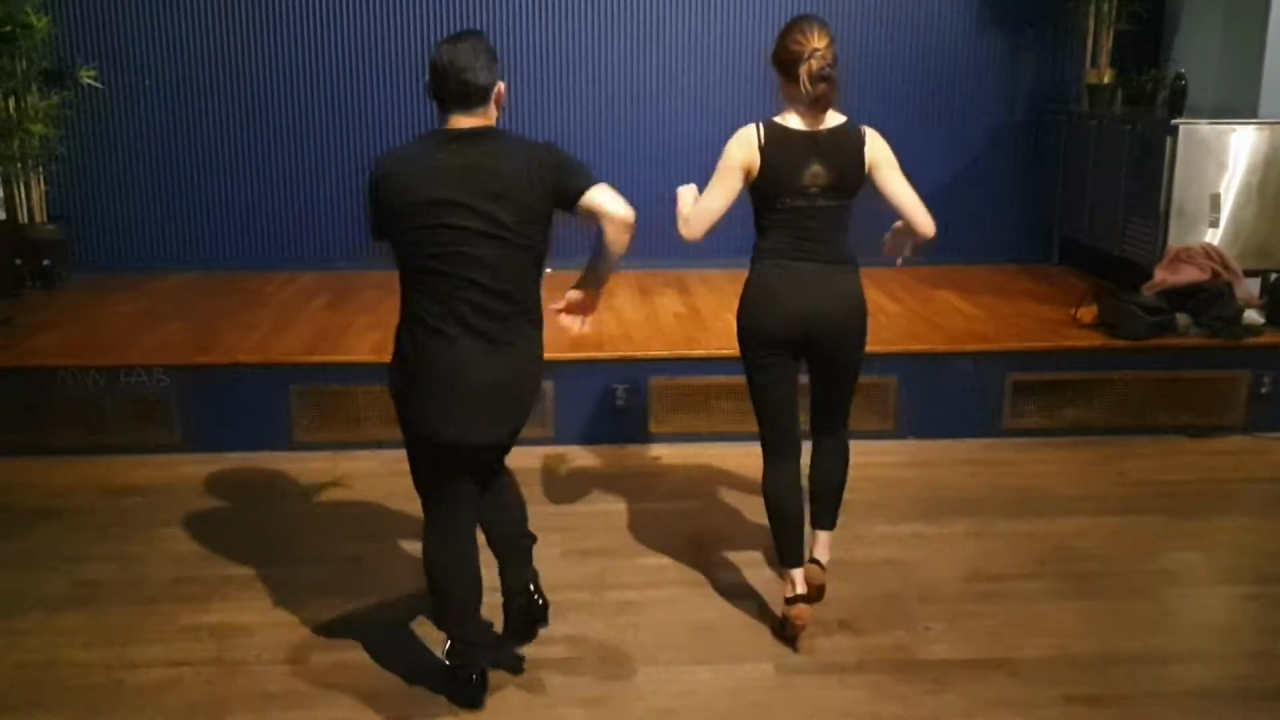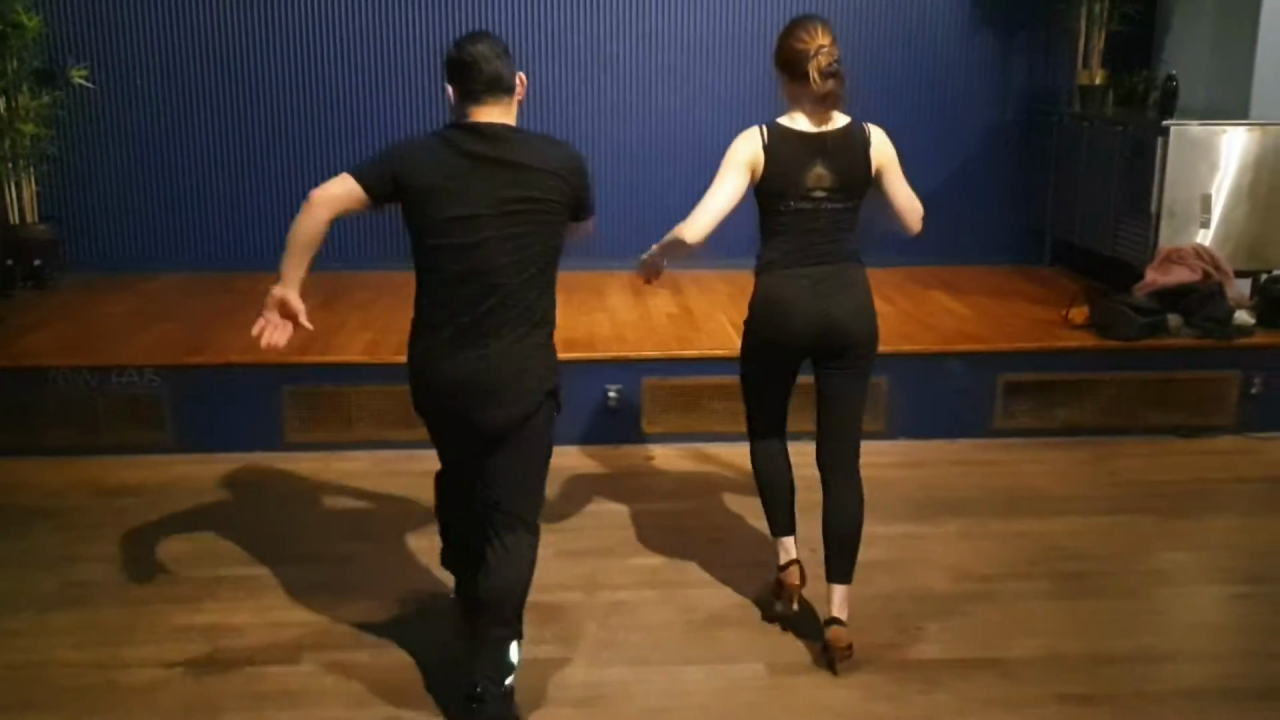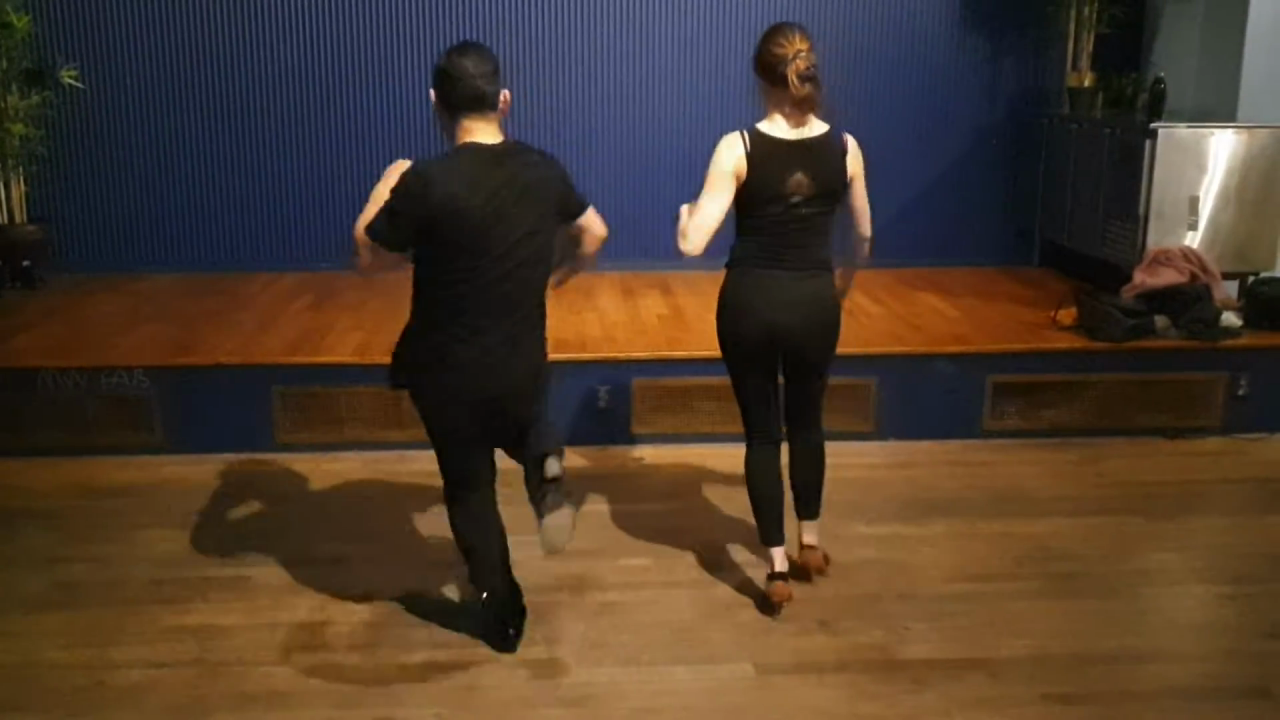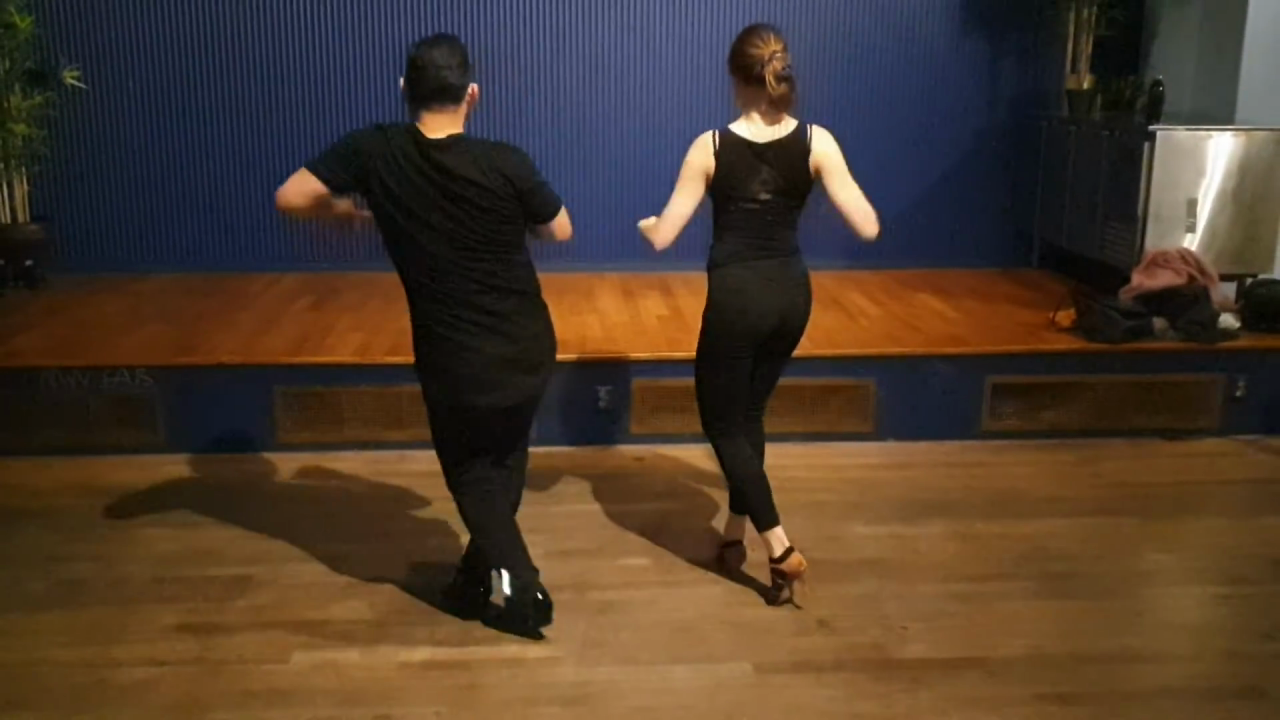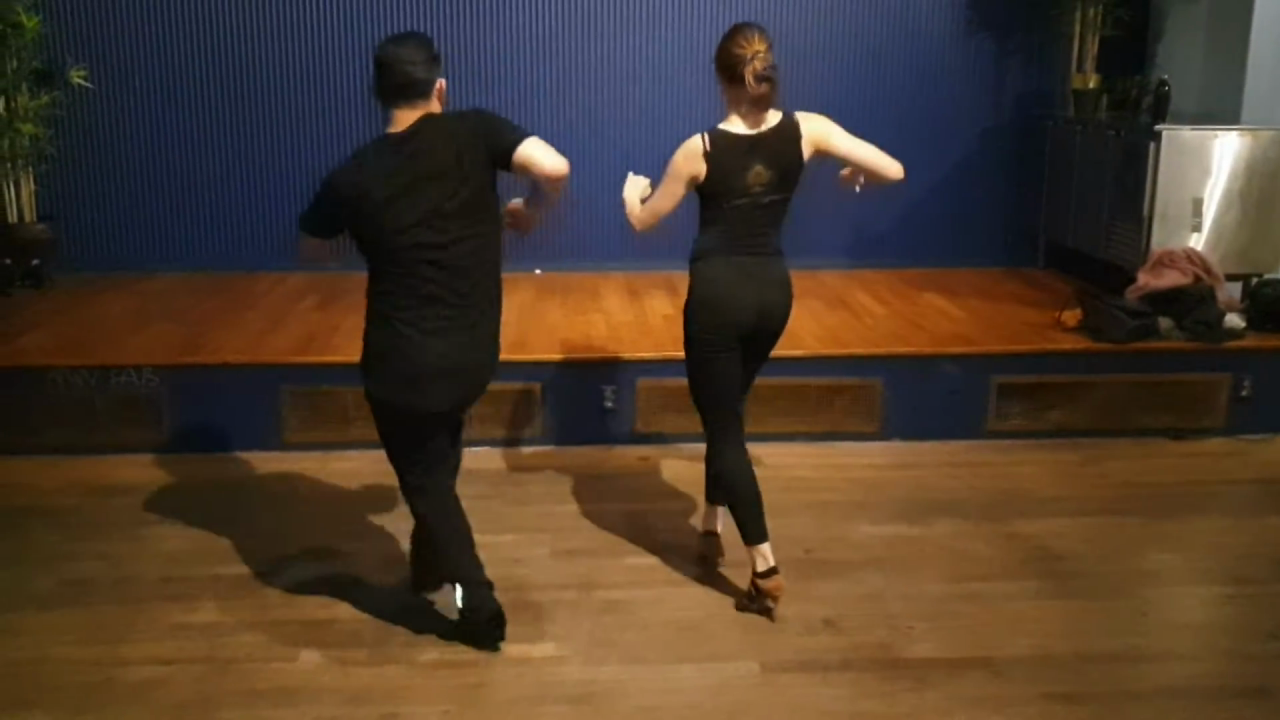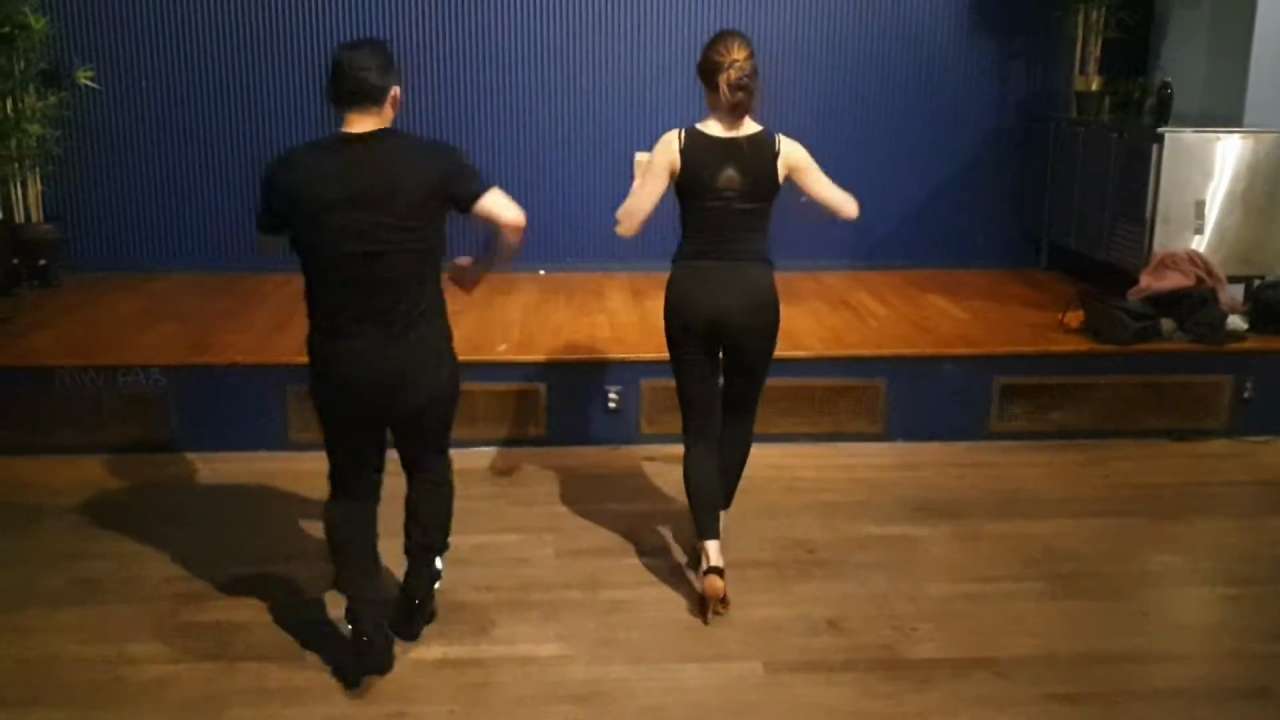
dt=0.4s
person 1, frame 1
left shoulder: (394, 170)
right shoulder: (536, 162)
right elbow: (618, 214)
right wrist: (593, 284)
left hip: (432, 377)
right hip: (513, 372)
left knee: (448, 515)
right knee: (489, 474)
left ankle: (468, 660)
right ankle: (522, 590)
person 1, frame 2
left shoulder: (419, 159)
right shoulder: (562, 162)
left elbow: (324, 203)
right elbow: (581, 224)
left wrist: (286, 289)
left hip: (438, 372)
right hip: (521, 373)
left knee: (460, 482)
right knee: (511, 520)
left ankle: (476, 606)
person 1, frame 3
left shoulder: (428, 181)
right shoulder: (543, 168)
left elbow: (370, 259)
right elbow: (594, 234)
left wrist: (390, 187)
left hip: (443, 369)
right hip: (521, 361)
left knee: (467, 488)
right knee: (523, 430)
left ankle: (500, 613)
right ankle: (546, 473)
person 1, frame 4
left shoulder: (371, 150)
right shoulder: (506, 163)
left elbow: (291, 199)
right elbow: (559, 232)
left wrist: (344, 206)
left hip: (450, 358)
right hip: (525, 347)
left knee: (468, 468)
right knee: (505, 460)
left ankle: (524, 591)
right ankle: (480, 575)
person 1, frame 5
left shoulder: (353, 176)
right shoulder: (474, 132)
left elbow: (317, 243)
right elbow: (555, 169)
right wrist: (520, 209)
left hip: (399, 358)
right hip: (475, 350)
left knee: (426, 478)
right knee: (439, 453)
left ankle: (478, 605)
right ankle: (430, 560)
person 1, frame 6
left shoulder: (290, 172)
right shoulder: (428, 159)
left elbow: (267, 237)
right elbow: (510, 222)
right wrist: (479, 264)
left hip: (340, 367)
right hip: (423, 362)
left knee: (352, 489)
right knee: (428, 468)
left ankle: (368, 633)
right ankle: (420, 588)
person 2, frame 1
left shoulder: (750, 141)
right shoulder: (863, 141)
left elbow: (693, 229)
right elbow: (924, 227)
left wrist: (683, 197)
right wrist: (900, 231)
left hip: (772, 301)
right hip: (839, 299)
left knee: (780, 446)
right knee: (831, 431)
left ankle: (794, 596)
right ankle: (821, 556)
person 2, frame 2
left shoulder: (759, 143)
right shoulder: (872, 142)
left elbow: (694, 231)
right elbow: (913, 222)
left wrist: (657, 255)
left hip: (780, 306)
right hip: (850, 308)
left knee: (766, 434)
right knee: (841, 458)
left ankle: (788, 560)
right ankle: (838, 617)
person 2, frame 3
left shoulder: (739, 148)
right shoulder: (842, 148)
left elbow: (692, 243)
right elbow: (864, 235)
left wrist: (686, 207)
right wrist: (846, 276)
left hip: (750, 304)
right hip: (814, 303)
left knee: (760, 431)
right knee: (806, 421)
left ankle: (775, 569)
right ankle: (810, 542)
person 2, frame 4
left shoulder: (711, 146)
right shoulder: (816, 144)
left elbow: (665, 236)
right elbow: (867, 227)
left wrist: (647, 223)
right wrist: (810, 197)
left hip: (735, 298)
right hip: (792, 295)
left knee: (723, 424)
right knee: (747, 416)
left ankle: (782, 548)
right ankle: (735, 532)
person 2, frame 5
left shoulder: (700, 149)
right shoulder: (806, 131)
left elbow: (642, 222)
right elbow: (894, 171)
left wrist: (633, 189)
right wrist: (858, 171)
left hip: (717, 293)
right hip: (774, 291)
left knee: (724, 429)
right knee: (726, 410)
left ankle: (766, 569)
right ankle: (711, 528)
person 2, frame 6
left shoulder: (675, 146)
right shoulder: (777, 149)
left elbow: (625, 227)
right elbow: (849, 210)
left wrist: (637, 185)
right wrist: (802, 178)
left hip: (690, 294)
right hip: (752, 297)
left knee: (699, 428)
right knee: (737, 418)
left ankle: (711, 561)
right ankle: (712, 525)
